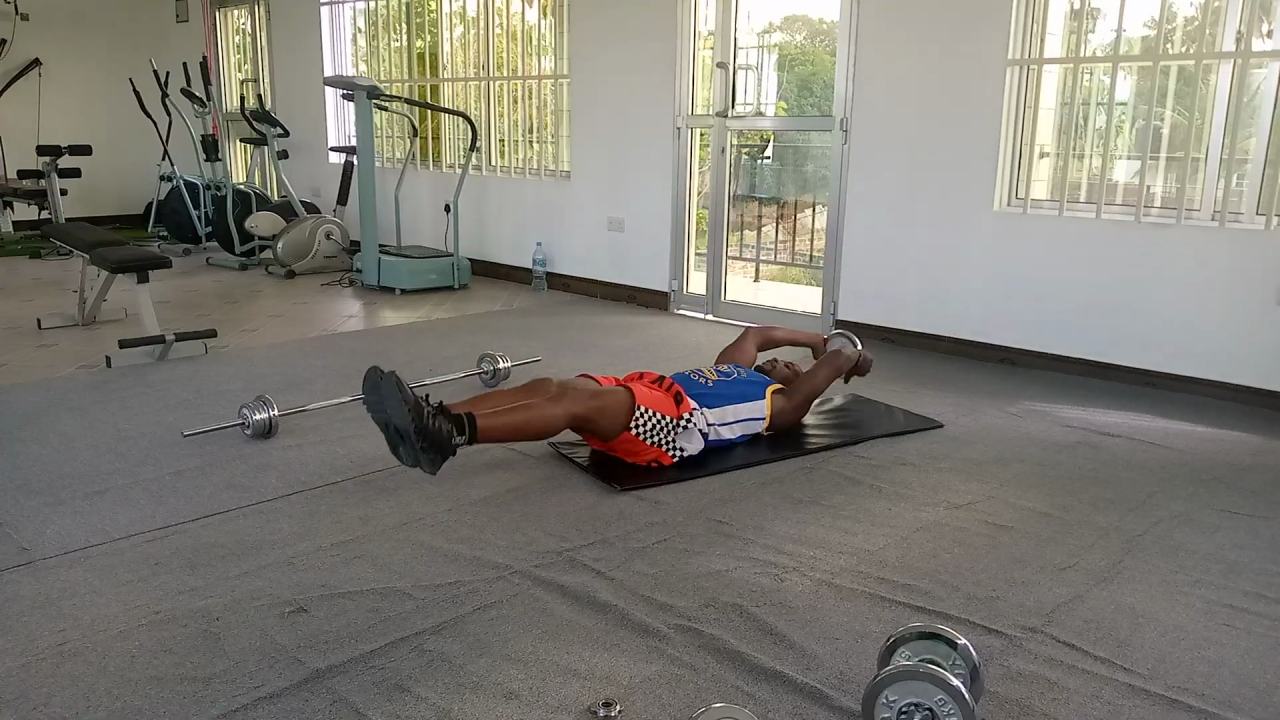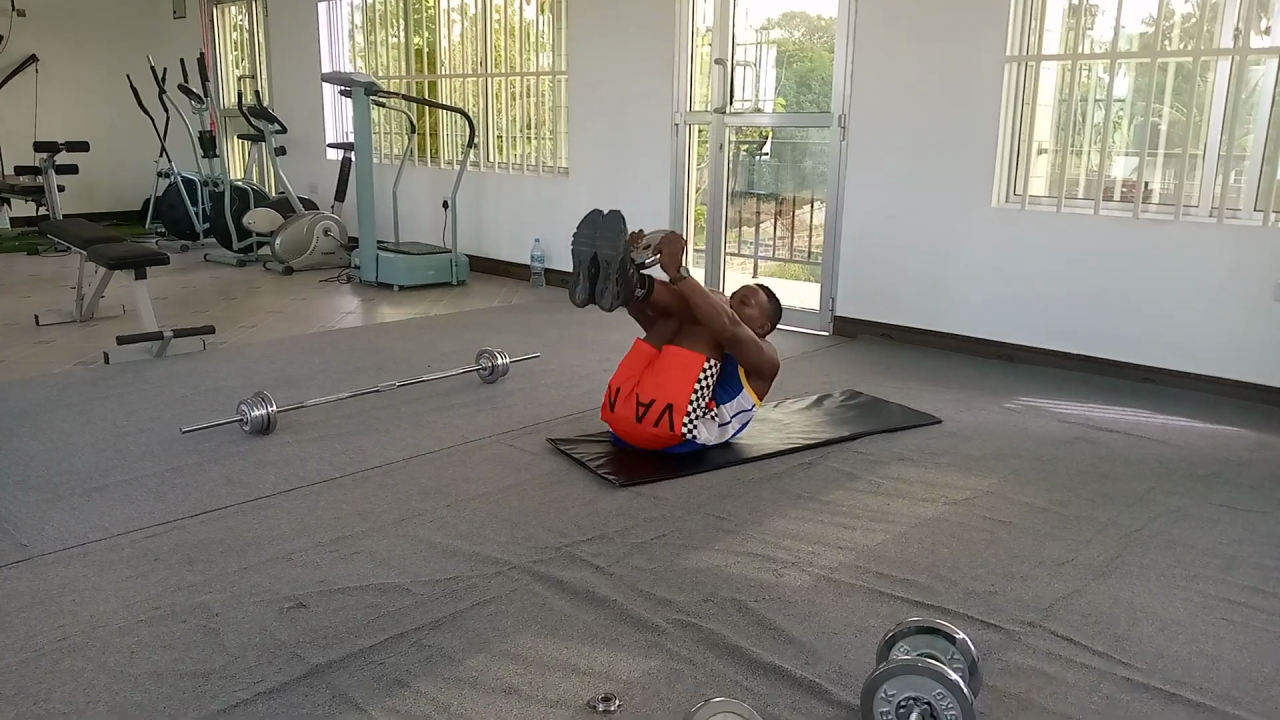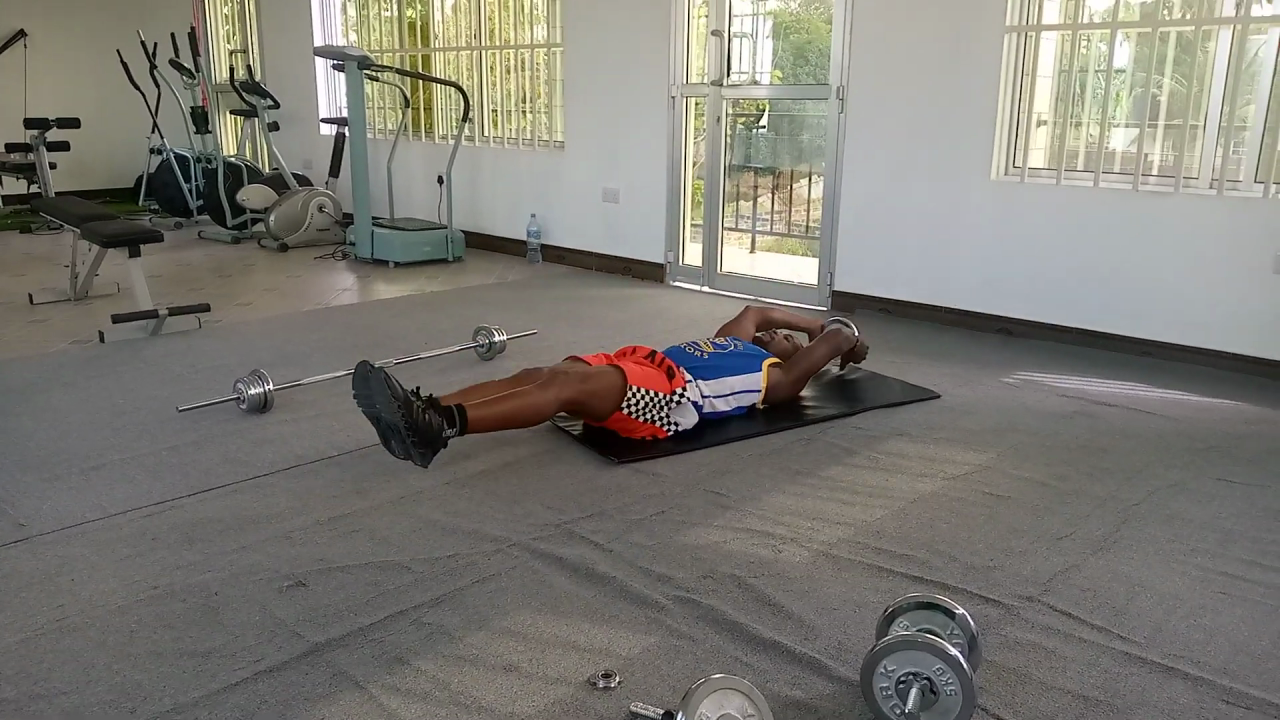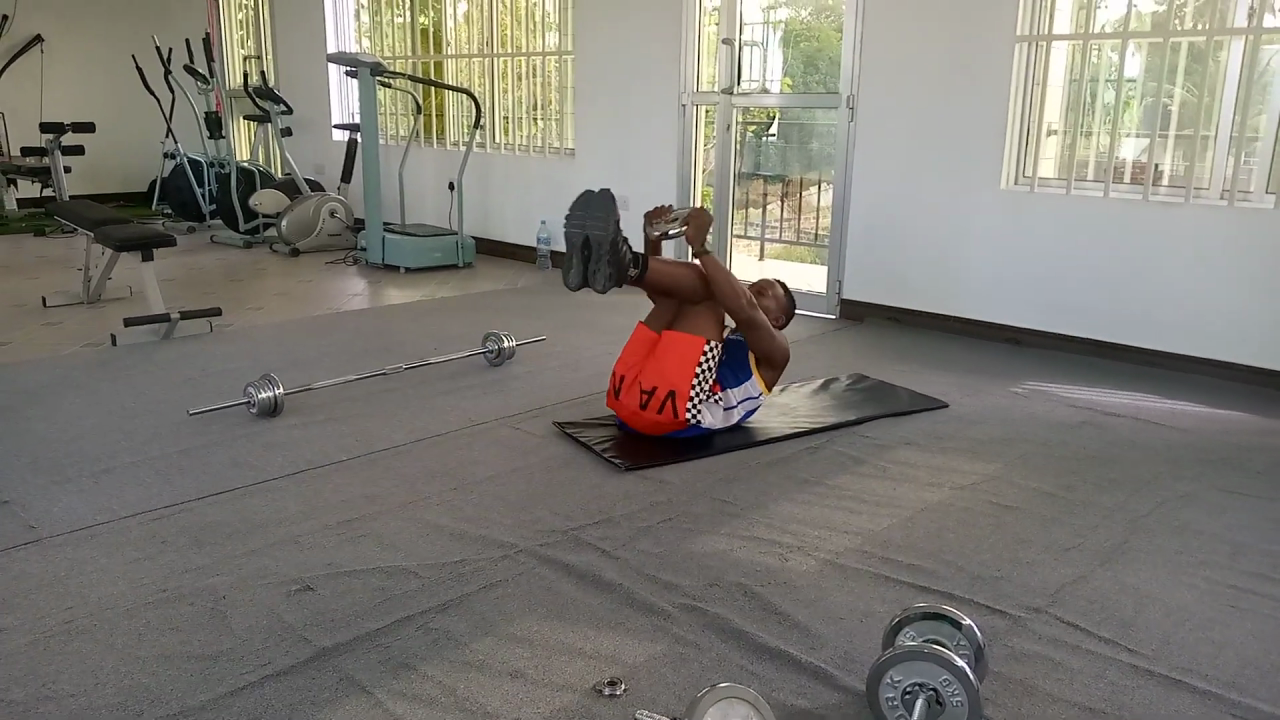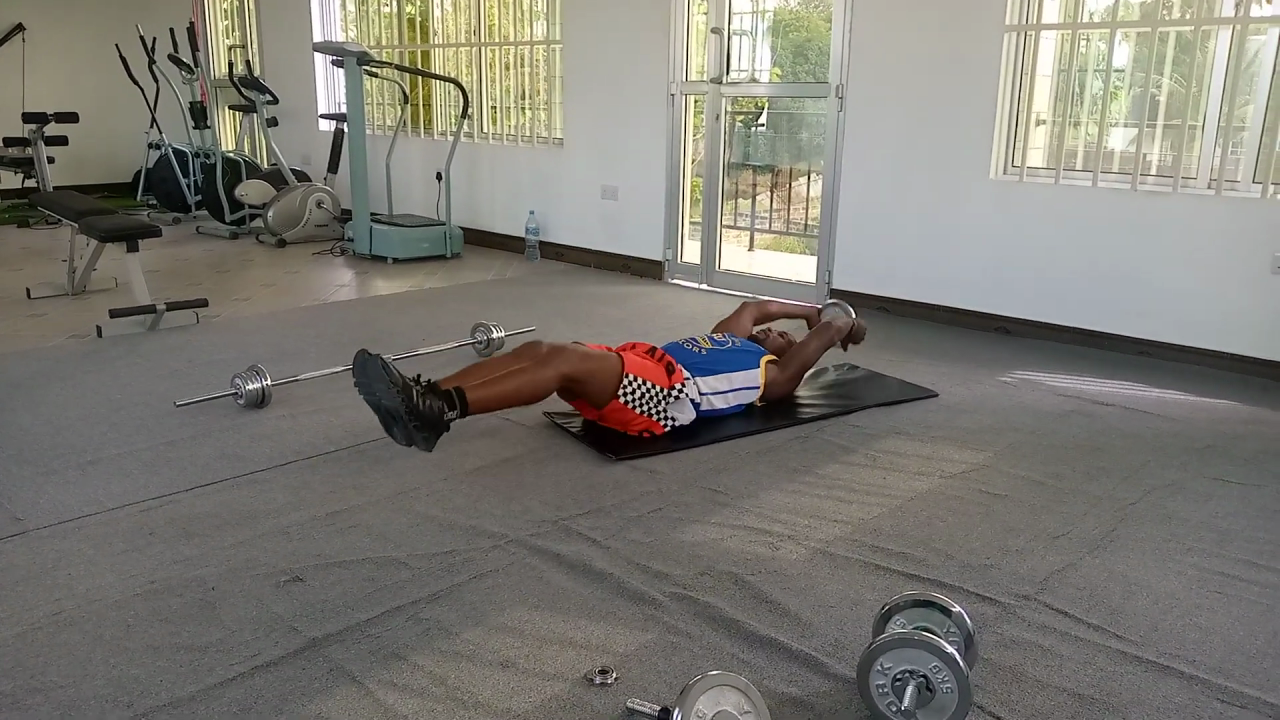
dt=1s
person 1, frame 1
left shoulder: (783, 406)
right shoulder: (736, 371)
left elbow: (834, 361)
right elbow: (757, 333)
left wrist: (848, 356)
right wrist: (815, 340)
left hip: (672, 423)
right hip: (647, 391)
left knee: (572, 399)
right knee: (546, 388)
left ankle: (445, 435)
right ankle: (436, 421)
person 1, frame 2
left shoulder: (762, 361)
right shoulder: (711, 348)
left elbow: (727, 327)
right elbow: (641, 310)
left wrist: (676, 271)
left hip: (670, 425)
right hip: (623, 410)
left knee: (707, 310)
left ankle: (623, 282)
right ankle: (599, 280)
person 1, frame 3
left shoulder: (778, 378)
right shoulder: (736, 347)
left elbow: (832, 342)
right elbow: (756, 311)
left wrist: (845, 338)
right wrist: (818, 323)
left hip: (666, 398)
right hip: (638, 366)
left knee: (564, 382)
right knee: (537, 375)
left ankle: (438, 427)
right ankle: (424, 411)
person 1, frame 4
left shoulder: (771, 354)
right shoulder: (719, 337)
left elbow: (743, 310)
left wrist: (700, 245)
right wrist: (653, 242)
left hip: (676, 407)
right hip: (628, 394)
left knee: (707, 282)
left ankle: (621, 263)
right ankle: (604, 263)
person 1, frame 5
left shoulder: (775, 375)
right shoulder: (736, 344)
left elbow: (820, 338)
right elbow: (753, 308)
right wrist: (809, 310)
left hip: (663, 402)
left knee: (563, 356)
right knee: (541, 350)
left ankle: (441, 410)
right ankle: (427, 395)
